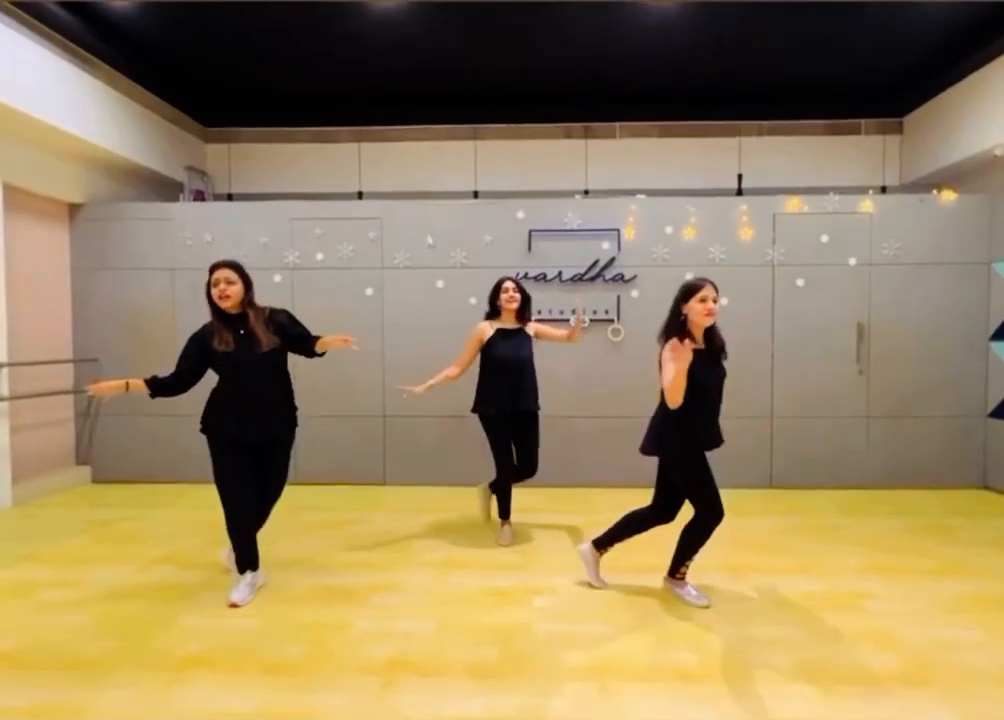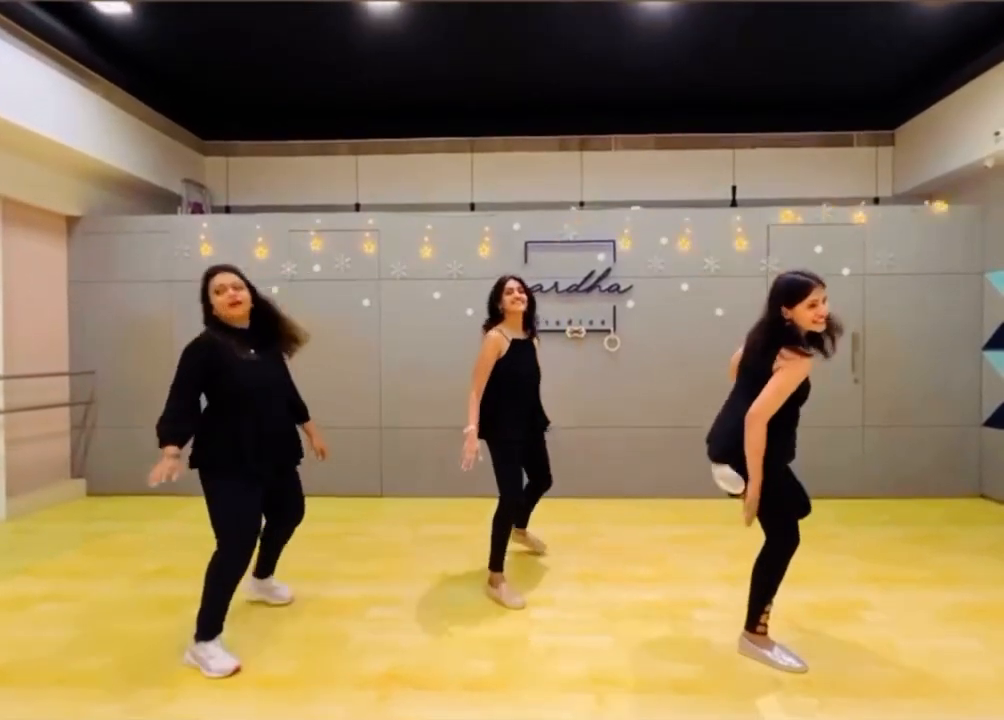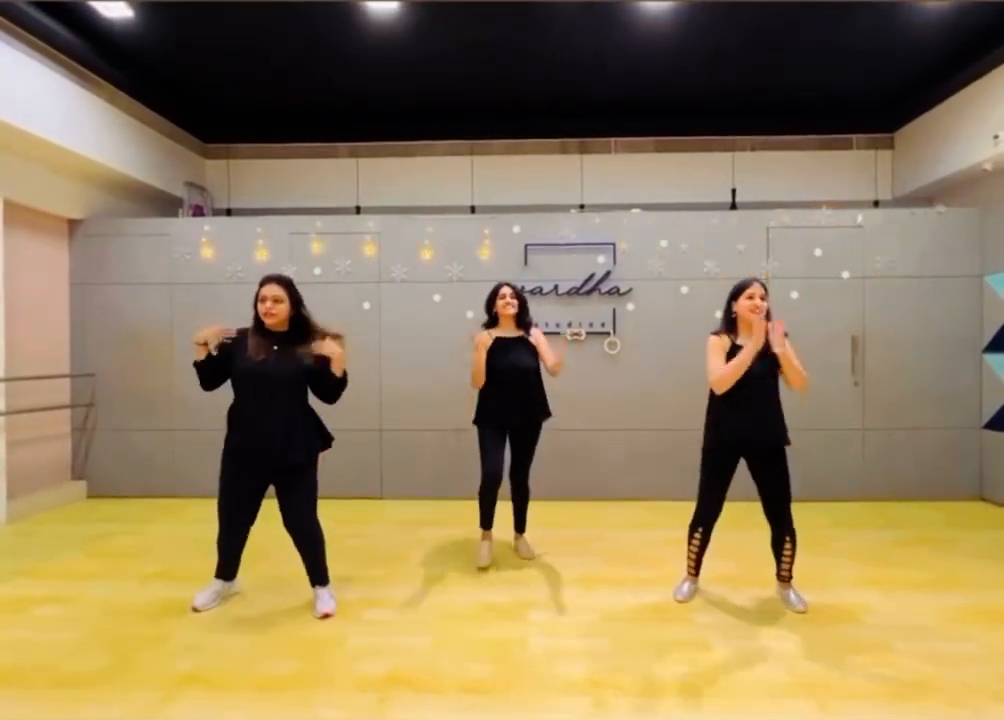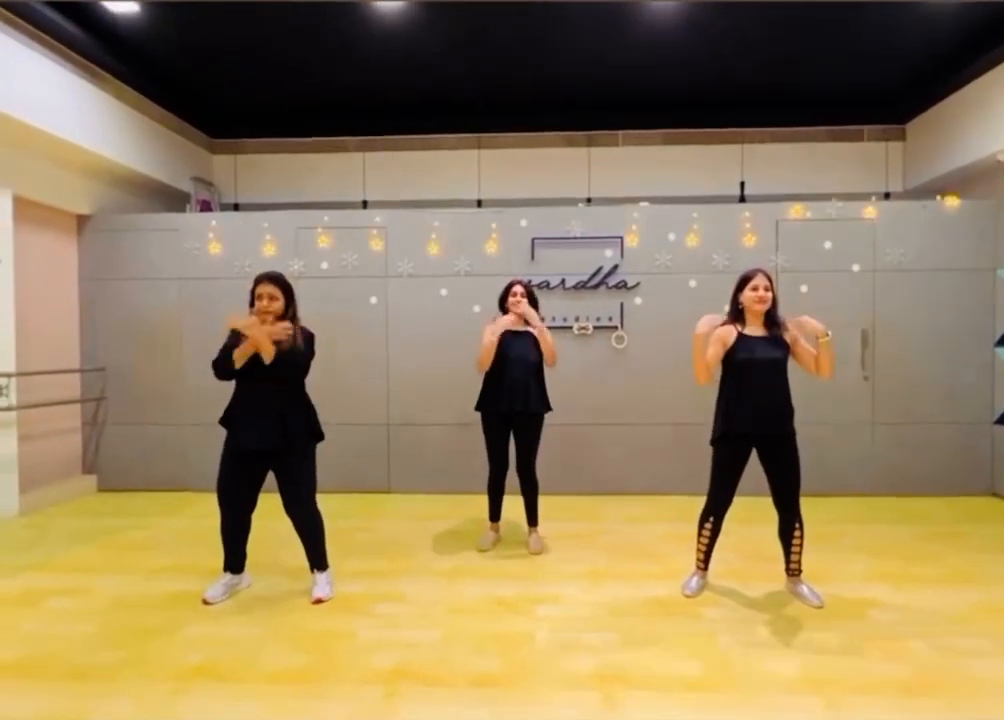
dt=1s
person 1, frame 1
left shoulder: (276, 322)
right shoulder: (207, 336)
left elbow: (306, 344)
right elbow: (178, 382)
left wrist: (328, 342)
right wrist: (124, 385)
left hip: (277, 425)
right hip: (228, 430)
left knee: (269, 493)
right knee: (237, 501)
left ankle: (240, 548)
right ankle: (248, 572)
person 1, frame 2
left shoulder: (269, 341)
right shoulder: (205, 349)
left elbow: (287, 392)
right elbow: (181, 404)
left wrist: (311, 431)
right wrist: (171, 452)
left hip: (276, 454)
right hip: (228, 461)
left knee: (289, 515)
right knee: (237, 543)
left ankle: (262, 580)
right ankle: (204, 642)
person 1, frame 3
left shoulder: (311, 347)
right shoulder: (239, 343)
left elbow: (329, 392)
right elbow: (210, 379)
left wrist: (337, 361)
right wrist: (202, 348)
left hip: (295, 449)
right hip: (244, 447)
left knee: (301, 521)
right knee: (232, 518)
left ankle: (321, 588)
right ankle: (224, 581)
person 1, frame 4
left shoulder: (300, 339)
right shoulder: (240, 336)
left elbow: (287, 372)
right elbow: (224, 370)
left wrist: (263, 340)
right wrist: (252, 341)
left hip: (291, 437)
right hip: (244, 436)
left knee: (301, 506)
right knee: (232, 505)
left ankle: (321, 573)
right ankle: (234, 574)
person 2, frame 1
left shoulder: (712, 343)
right shoulder: (676, 347)
right elbow: (673, 400)
right wrist: (680, 365)
left hip: (689, 440)
right hip: (676, 440)
left knee: (664, 510)
right knee: (710, 511)
left ankle: (596, 548)
right ankle: (676, 578)
person 2, frame 2
left shoulder: (764, 331)
right shoulder: (797, 356)
left elbow: (735, 367)
right elbow: (757, 417)
right wrist: (755, 483)
left hip: (733, 439)
right hip: (752, 447)
left knee: (797, 505)
right knee: (784, 537)
left ankle: (728, 470)
right ankle: (755, 635)
person 2, frame 3
left shoulder: (776, 344)
right shoulder: (719, 341)
left elbow: (801, 384)
right elbow: (719, 385)
left wrist: (781, 349)
right wrist: (752, 347)
left hip: (767, 441)
right hip: (723, 439)
left knee: (781, 516)
right knee: (707, 512)
left ankle: (785, 584)
right ankle: (691, 577)
person 2, frame 4
left shoulder: (785, 333)
right shoulder: (726, 332)
left elbow: (823, 371)
right elbow: (703, 378)
left wrist: (822, 336)
right wrist: (699, 338)
left hip: (777, 430)
right hip: (734, 429)
left knee: (789, 506)
right knee: (717, 502)
left ankle: (794, 578)
right ankle: (700, 571)
person 3, frame 1
left shoulder: (530, 328)
right shoulder: (484, 329)
left elbow: (569, 337)
right elbow: (458, 368)
left wrist: (577, 324)
right wrist: (425, 386)
left hip: (524, 407)
right hip: (493, 407)
left knee: (528, 466)
right knee: (506, 464)
left ankle: (491, 489)
right ankle: (505, 521)
person 3, frame 2
left shoulder: (530, 336)
right shoulder: (495, 337)
right elbow: (476, 388)
left wrist: (541, 416)
right wrist: (471, 430)
left hip: (530, 424)
right hip: (502, 428)
left knee: (542, 480)
right knee: (511, 497)
left ankle: (520, 530)
right ankle: (495, 578)
person 3, frame 3
left shoulder: (534, 335)
right shoulder: (484, 337)
left elbow: (551, 369)
right elbow: (478, 382)
left wrist: (557, 363)
right wrist: (480, 353)
left hip: (528, 416)
right hip: (492, 417)
left knee: (520, 476)
right knee: (491, 475)
left ankle: (520, 536)
right ankle: (486, 536)
person 3, frame 4
left shoulder: (538, 330)
right shoulder: (494, 328)
left elbow: (551, 361)
right elbow: (482, 367)
left wrist: (537, 325)
right wrist: (495, 334)
left hip: (529, 408)
right hip: (495, 408)
left knee: (526, 468)
right knee: (497, 468)
left ankle: (533, 530)
right ankle: (494, 528)
